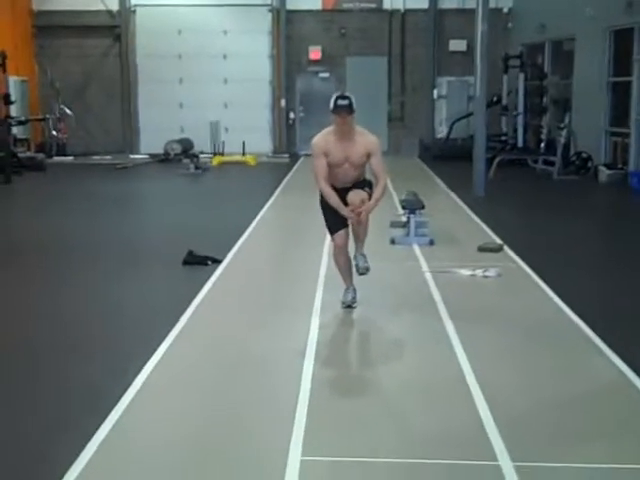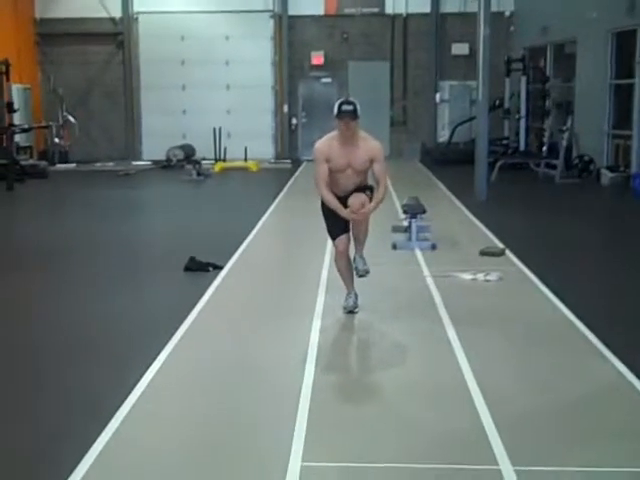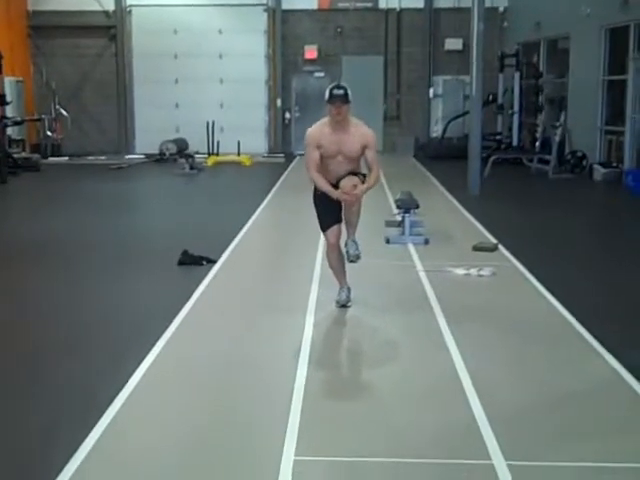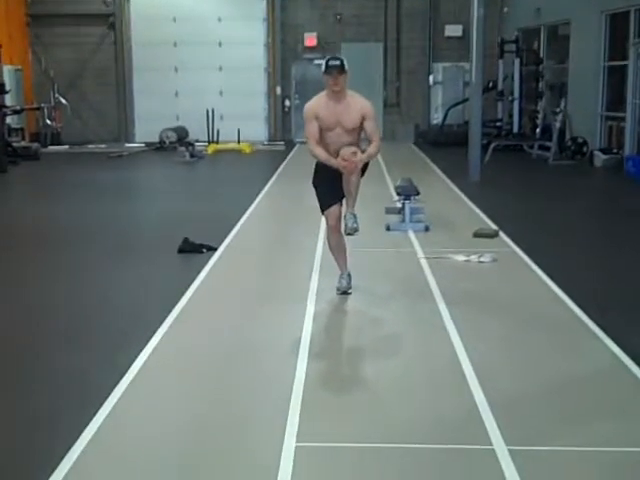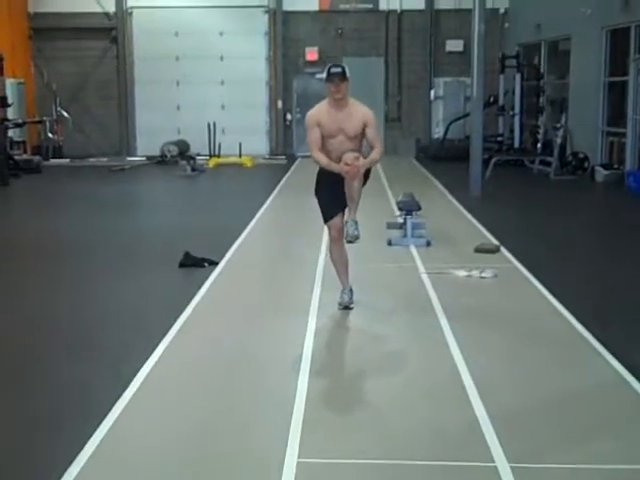
dt=0.4s
person 1, frame 1
left shoulder: (369, 141)
right shoulder: (320, 142)
left elbow: (382, 179)
right elbow: (322, 182)
left wrist: (372, 204)
right wrist: (342, 210)
left hip: (358, 187)
right hip: (332, 193)
left knee: (358, 200)
right knee: (339, 242)
left ankle: (360, 252)
right ankle: (349, 288)
person 1, frame 2
left shoulder: (373, 147)
right shoulder: (322, 147)
left elbow: (382, 184)
right elbow: (322, 187)
left wrist: (371, 207)
right wrist: (342, 212)
left hip: (360, 194)
right hip: (333, 201)
left knee: (361, 207)
right knee: (340, 247)
left ankle: (360, 255)
right ankle: (351, 293)
person 1, frame 3
left shoulder: (365, 134)
right shoulder: (314, 134)
left elbow: (374, 170)
right elbow: (313, 172)
left wrist: (363, 189)
right wrist: (334, 193)
left hip: (353, 183)
right hip: (325, 190)
left knee: (353, 191)
right knee: (332, 240)
left ankle: (352, 240)
right ankle: (343, 287)
person 1, frame 4
left shoulder: (362, 105)
right shoulder: (313, 107)
left elbow: (375, 142)
right elbow: (313, 145)
left wrist: (363, 158)
right wrist: (334, 162)
left hip: (354, 163)
right hip: (326, 167)
left knee: (352, 161)
right knee: (332, 222)
left ankle: (351, 213)
right ankle: (344, 273)
person 1, frame 5
left shoulder: (364, 113)
right shoulder: (315, 115)
left elbow: (377, 149)
right elbow: (315, 152)
left wrist: (365, 163)
right wrist: (336, 167)
left hip: (357, 172)
right hip: (328, 175)
left knee: (355, 166)
right knee: (335, 232)
left ankle: (353, 220)
right ankle: (346, 287)
